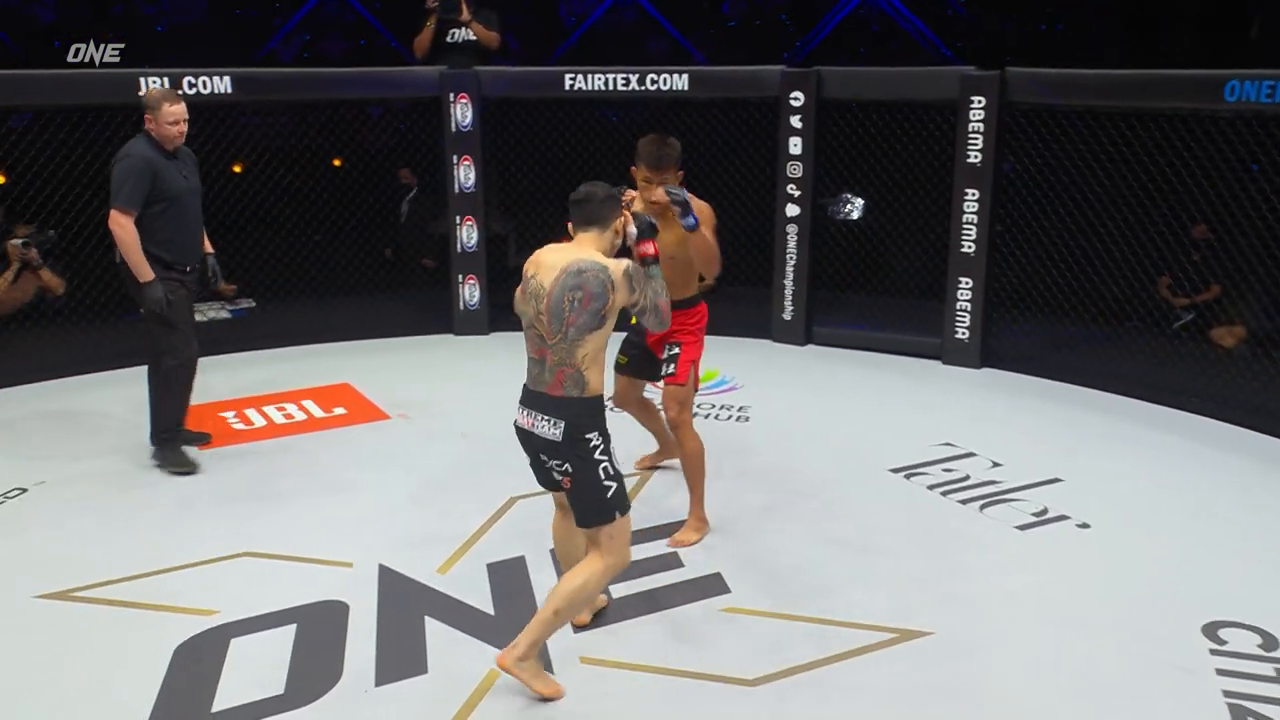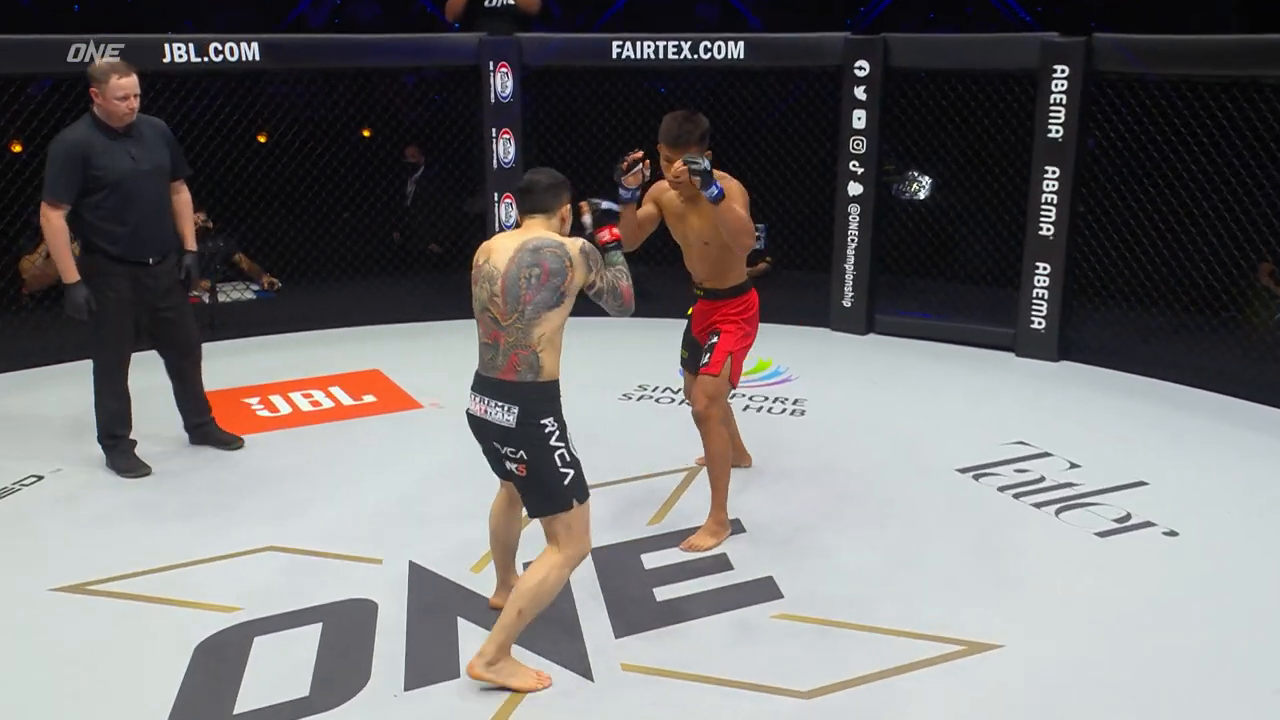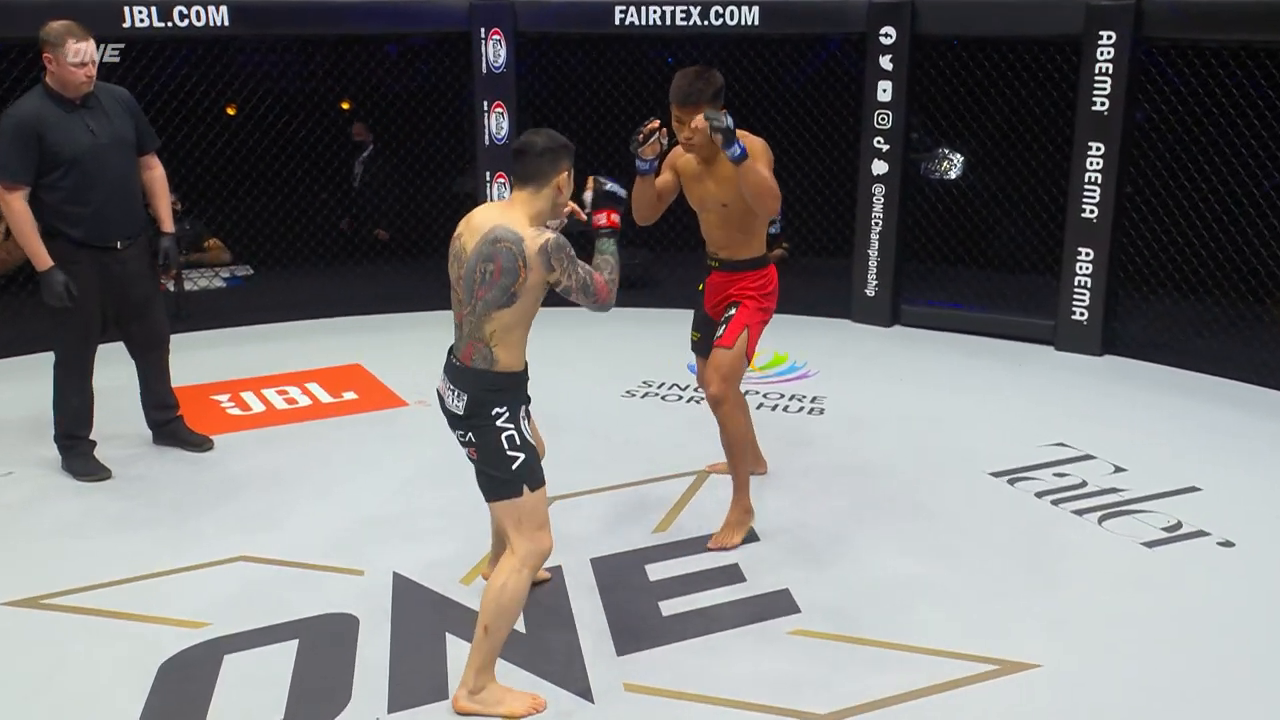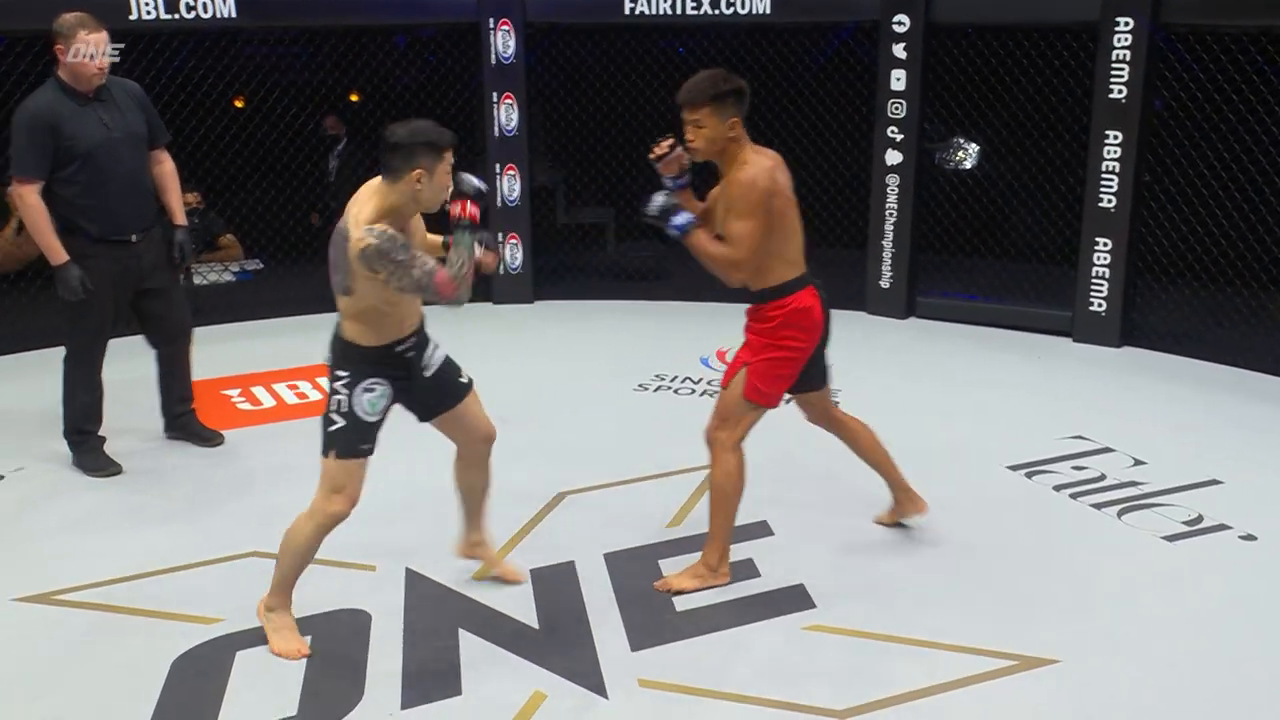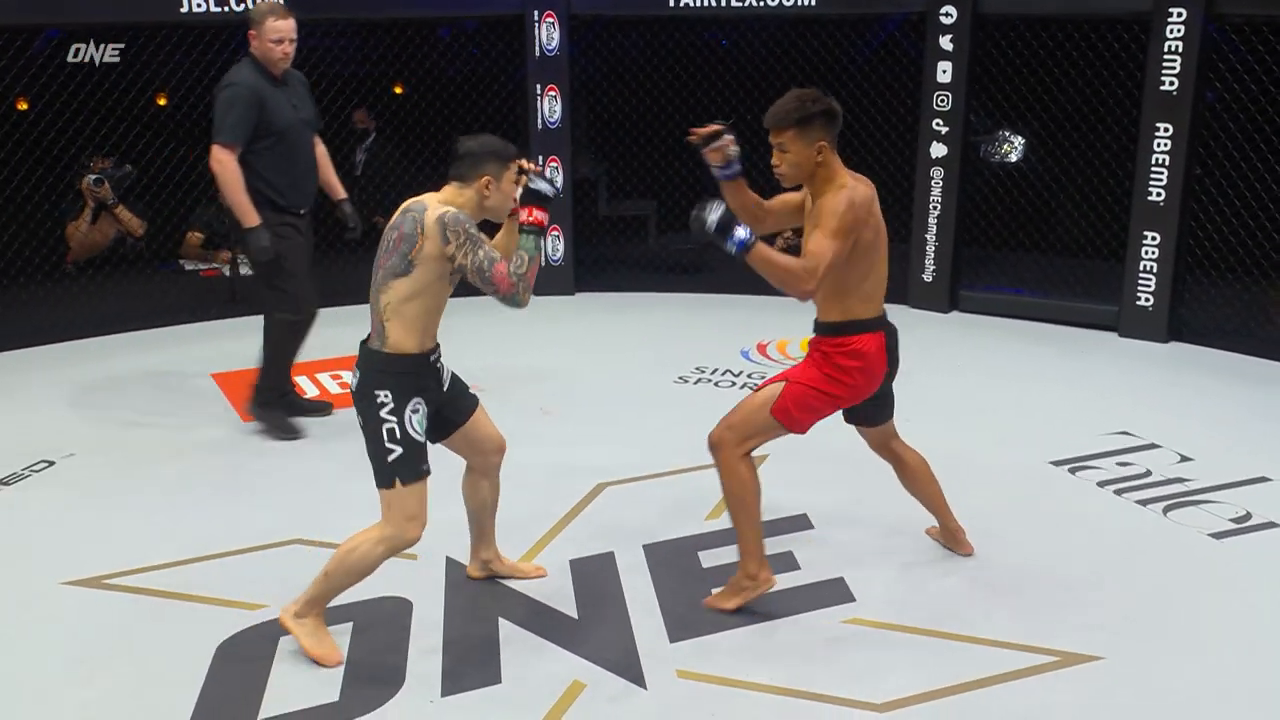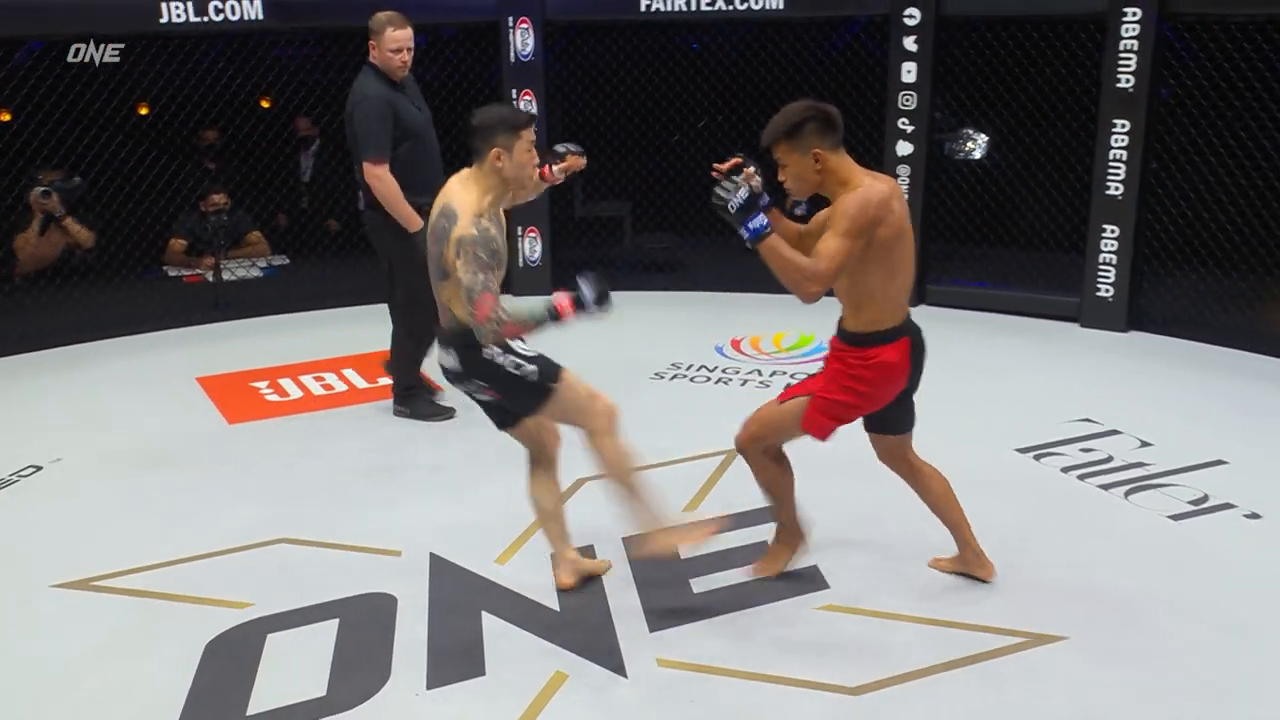
dt=0.7s
person 1, frame 1
left shoulder: (538, 261)
right shoulder: (618, 273)
right elbow: (659, 319)
right wrist: (649, 252)
left hip: (531, 415)
right hip: (576, 425)
left knee: (567, 505)
right knee: (611, 555)
left ankle: (581, 600)
right ankle: (522, 653)
person 1, frame 2
left shoulder: (486, 251)
right shoulder: (573, 252)
right elbow: (624, 303)
right wrist: (608, 236)
left hip: (483, 402)
right hip: (530, 413)
left knee: (514, 487)
right knee: (570, 546)
left ankle: (506, 586)
right ankle: (491, 659)
person 1, frame 3
left shoulder: (474, 218)
right shoulder: (543, 246)
right elbow: (602, 297)
left wrist: (555, 219)
right wrist: (607, 222)
left hip: (462, 378)
right hip: (492, 398)
left knee: (531, 456)
right knee: (533, 545)
left ankle: (500, 562)
person 1, frame 4
left shoulder: (392, 194)
right shoulder: (371, 241)
right elbow: (450, 288)
left wrist: (457, 244)
right wrist: (466, 215)
left hip: (414, 348)
right hip: (361, 368)
left knee: (479, 436)
right knee: (334, 504)
left ankle: (474, 540)
right ankle: (276, 604)
person 1, frame 5
left shoulder: (427, 206)
right shoulder: (449, 220)
left elbow: (483, 265)
right elbow: (515, 291)
left wrist: (516, 220)
right wrist: (535, 217)
left hip: (420, 365)
right hip: (390, 381)
left knee: (490, 450)
right knee: (401, 529)
left ankle: (485, 557)
right ankle: (306, 612)
person 1, frame 6
left shoulder: (462, 184)
right shoulder: (473, 231)
left elbow: (512, 195)
right elbow: (488, 322)
left wrist: (550, 174)
right wrist: (562, 307)
left hip: (464, 349)
right hip: (477, 352)
left knee: (544, 447)
right knee: (600, 414)
left ankle: (565, 563)
right ankle: (658, 531)
person 2, frame 1
left shoulder: (697, 209)
right shoulder: (631, 207)
left elbow: (711, 269)
left wrist: (687, 217)
left hip: (683, 319)
right hip: (646, 314)
left knee: (676, 414)
right knee: (625, 396)
left ankle: (697, 516)
right ankle: (667, 448)
person 2, frame 2
left shoulder: (728, 188)
right shoulder: (661, 192)
left elbow: (744, 243)
right elbow: (626, 241)
left wrist: (710, 189)
right wrist: (627, 193)
left hip: (734, 309)
right hip: (702, 303)
left knee: (705, 407)
right knee: (698, 391)
left ankle: (718, 519)
right ankle: (737, 453)
person 2, frame 3
left shoulder: (752, 147)
right shoulder: (679, 157)
left elbow: (770, 207)
right elbow: (644, 215)
left wrist: (732, 147)
right wrist: (646, 161)
left hip: (751, 283)
right hip: (713, 277)
left knee: (720, 390)
right knee: (711, 381)
left ankle: (741, 506)
right ankle: (751, 456)
person 2, frame 4
left shoulder: (751, 176)
right shoulder: (746, 169)
left elbow: (737, 270)
right elbow: (708, 225)
left wrist: (675, 224)
right wrist: (676, 181)
left hip: (781, 315)
right hip: (801, 308)
left knee: (723, 435)
right knee: (824, 413)
left ankle: (713, 563)
right ankle: (905, 499)
person 2, frame 5
left shoulder: (845, 201)
right shoulder: (827, 190)
left elbow: (803, 282)
right elbow: (763, 218)
left wrist: (733, 239)
right wrist: (728, 170)
left hip: (843, 356)
right hip: (871, 344)
left knee: (727, 440)
right knee: (886, 442)
left ankle: (753, 572)
right ankle: (952, 533)
person 2, frame 6
left shoulder: (859, 203)
right shoulder: (876, 187)
left elbow: (810, 284)
right elbow: (801, 241)
left wrist: (752, 222)
right wrist: (757, 198)
left hip: (864, 363)
right hip: (902, 349)
left knee: (753, 440)
right knee: (898, 455)
left ankle: (789, 539)
right ankle: (972, 556)
person 3, frame 1
left shoulder: (184, 155)
right shoulder: (137, 160)
right elbow: (120, 222)
left wrist: (206, 252)
right wrist: (148, 281)
left hip: (182, 273)
right hip: (157, 277)
left knee: (167, 352)
right knee: (181, 354)
left ankle: (165, 429)
right ankle: (168, 442)
person 3, frame 2
left shoulder: (157, 131)
right shoulder: (73, 144)
left elbow: (178, 191)
right elbow: (53, 214)
left wrist: (189, 249)
right wrist: (72, 281)
left hip: (163, 264)
right hip: (110, 271)
left knee: (185, 347)
right knee: (112, 359)
left ankle: (199, 425)
right ankle: (116, 445)
person 3, frame 3
left shoulder: (119, 100)
left elbow: (150, 166)
left wrist: (167, 230)
right wrist: (46, 268)
left hip: (133, 249)
right hip: (75, 258)
left knee: (153, 339)
right knee: (75, 353)
left ankle: (165, 423)
right ankle: (74, 446)
person 3, frame 4
left shoulder: (130, 94)
right shoulder: (40, 112)
left elbow: (160, 161)
right elbow: (26, 193)
left wrist: (179, 222)
right wrist: (61, 262)
left hip: (149, 241)
right hip: (92, 252)
left knee: (175, 328)
right knee: (87, 347)
left ankle: (180, 419)
right ankle: (84, 441)
person 3, frame 5
left shoulder: (296, 81)
right shoulder: (241, 87)
left elbow: (313, 145)
right elbow: (222, 160)
left wrist: (341, 198)
right wrist: (252, 227)
left hip: (298, 216)
right hip: (270, 222)
left knee: (292, 306)
right knee: (294, 308)
left ankle: (280, 393)
right ankle: (267, 398)
person 3, frame 6
left shoulder: (404, 83)
right shoulder: (372, 98)
right elbow: (376, 174)
left wrist: (429, 213)
right wrist: (418, 228)
left hip: (421, 210)
right hip: (397, 219)
left knee: (424, 298)
right knee: (417, 303)
left ankle: (410, 371)
right ankle: (408, 395)
